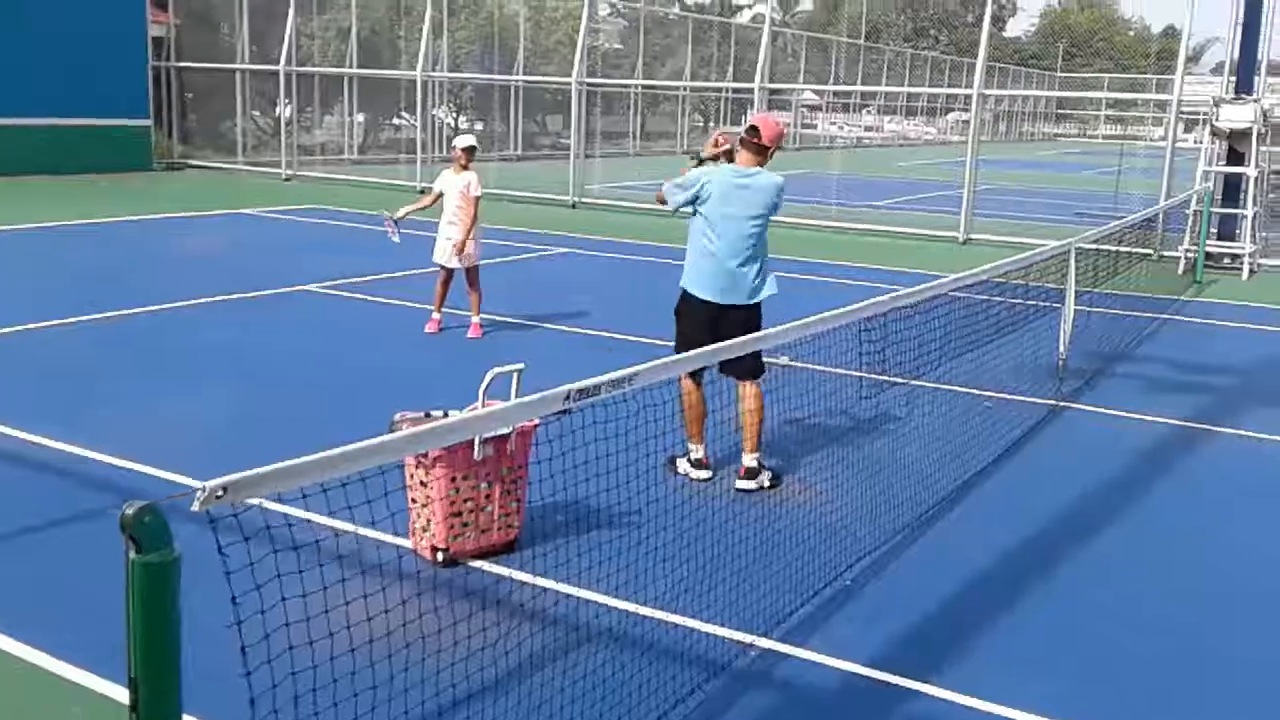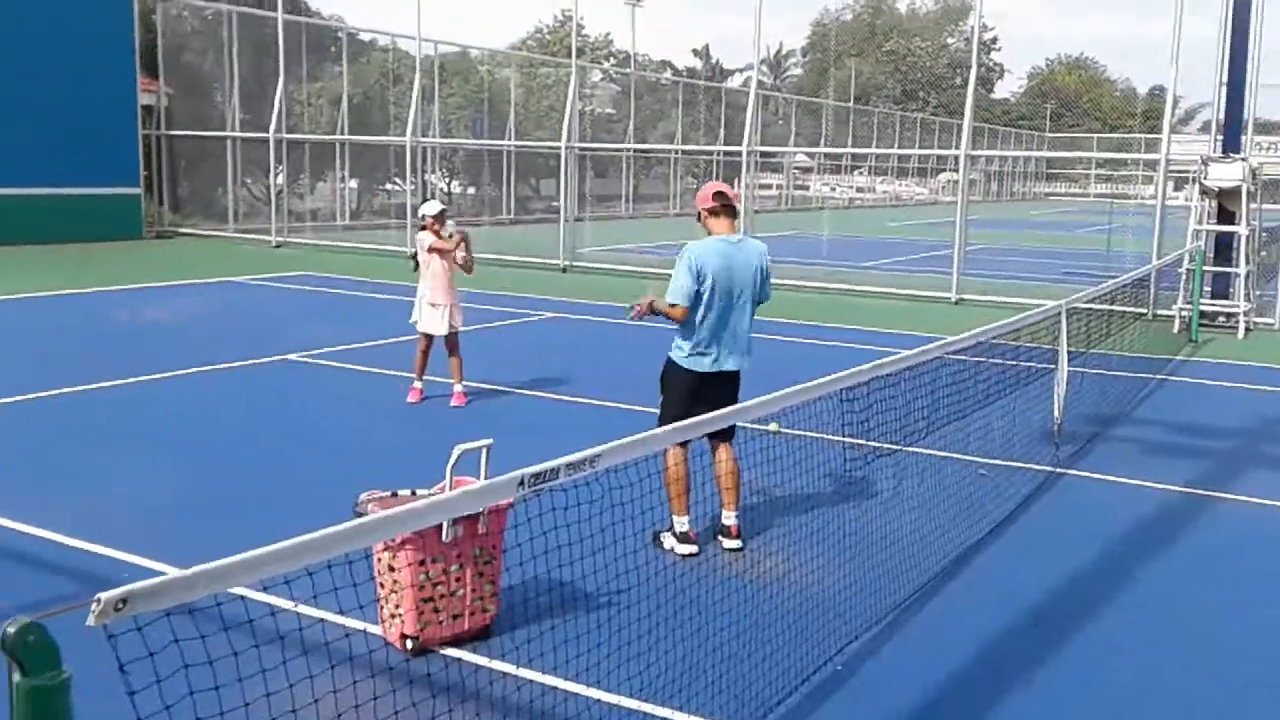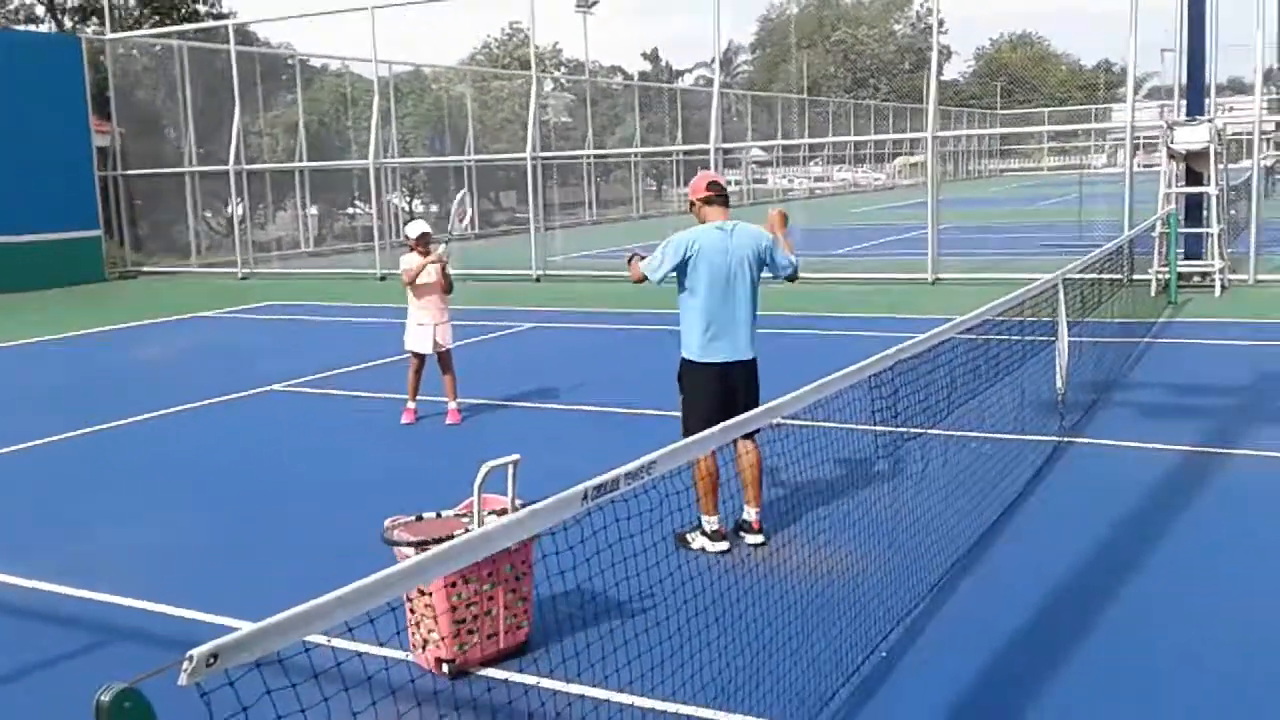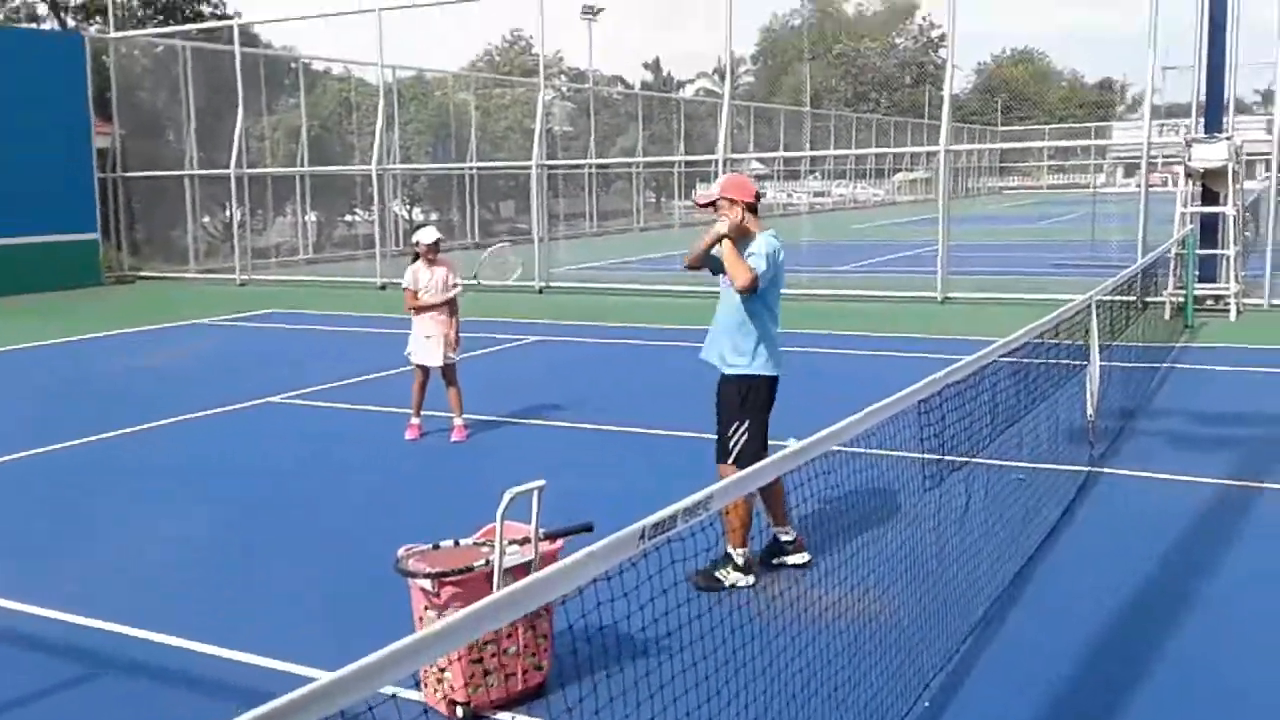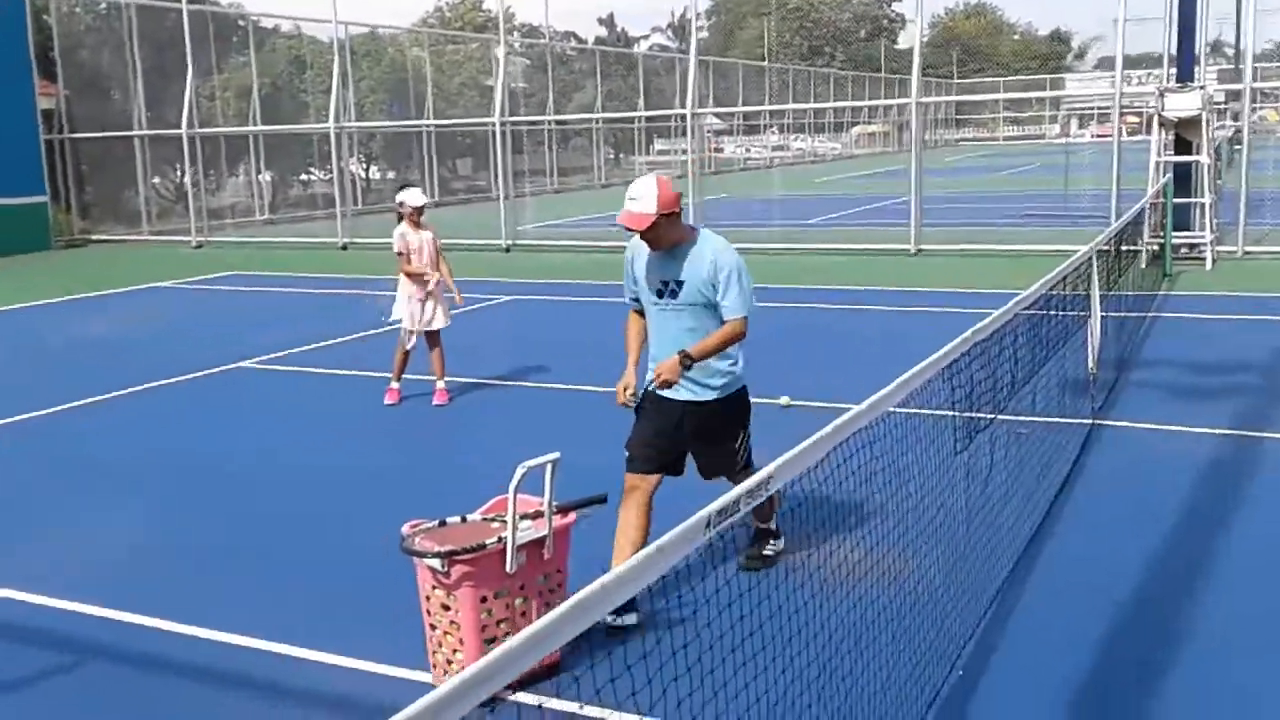
dt=1s
person 1, frame 1
left shoulder: (705, 178)
right shoulder: (774, 184)
left elbow: (663, 196)
left wrist: (703, 158)
right wrist: (730, 160)
left hip: (700, 294)
right hip: (745, 297)
left knee: (691, 375)
right knee: (749, 379)
left ankle: (697, 458)
right ankle: (751, 466)
person 1, frame 2
left shoulder: (694, 253)
right shoulder: (758, 252)
left elbow: (678, 312)
left wrist: (652, 306)
left hip: (688, 364)
right hip: (730, 364)
left knee: (674, 443)
right knee: (723, 442)
left ankle: (681, 531)
right ankle: (730, 525)
person 1, frame 3
left shoulder: (687, 241)
right shoulder: (758, 236)
left elbow: (639, 275)
right elbow: (790, 271)
left wrist: (635, 259)
right wrist: (779, 231)
left hip: (701, 358)
right hip: (743, 356)
right knee: (746, 437)
left ankle: (711, 529)
right ankle: (752, 521)
person 1, frame 4
left shoulder: (764, 247)
right shoulder: (741, 243)
left elbow: (742, 282)
right elbow: (691, 262)
left wrist: (725, 241)
right wrist: (713, 238)
left hip: (749, 374)
right hip: (740, 370)
left knee: (732, 466)
right knee: (755, 462)
left ankle: (736, 561)
right ankle: (787, 541)
person 1, frame 5
left shoulder: (719, 256)
right shoulder: (635, 254)
left elbow: (737, 327)
left wrist: (683, 359)
right wrist: (630, 368)
left hip: (719, 391)
right hip: (660, 393)
left knee: (740, 476)
right knee: (637, 484)
left ankle: (768, 529)
person 2, frame 1
left shoulder: (472, 178)
right shoulder: (445, 175)
left elbow: (473, 213)
right elbow: (430, 199)
left wrist: (463, 238)
right wrist: (407, 209)
left hip: (465, 236)
right hip: (446, 234)
left knee: (472, 279)
right knee: (444, 277)
left ankle: (476, 321)
right ankle: (436, 316)
person 2, frame 2
left shoulder: (451, 241)
right shoulder: (422, 237)
left elbow: (468, 269)
right elbow: (449, 247)
left wrist: (466, 242)
right wrist: (460, 237)
left hip: (449, 300)
right hip: (429, 300)
left knee: (453, 346)
right knee: (424, 345)
left ankle: (458, 389)
right ankle: (417, 386)
person 2, frame 3
left shoulder: (439, 258)
right shoulder: (406, 259)
left elbow: (448, 290)
right elbow: (408, 281)
left wrist: (442, 268)
right wrist: (424, 263)
left hip: (439, 318)
right hip: (417, 319)
left knee: (446, 363)
right knee: (416, 364)
left ankle: (453, 407)
right ankle: (410, 407)
person 2, frame 4
left shoulder: (446, 268)
right shoulder: (413, 271)
left elbow: (453, 302)
right elbow: (410, 304)
left wrist: (454, 329)
right wrist: (438, 300)
left hip: (444, 331)
right hip: (422, 332)
left knee: (450, 378)
right knee: (420, 378)
left ankle: (458, 423)
right ankle: (414, 422)
person 2, frame 5
left shoulder: (429, 231)
right shoulder: (400, 233)
left elbow: (439, 261)
right elbow: (405, 268)
left wrist: (453, 288)
right wrist: (427, 273)
left hip: (433, 294)
right hip: (411, 295)
left knee: (435, 341)
right knee: (405, 343)
left ankle: (440, 386)
right ankle: (394, 385)
